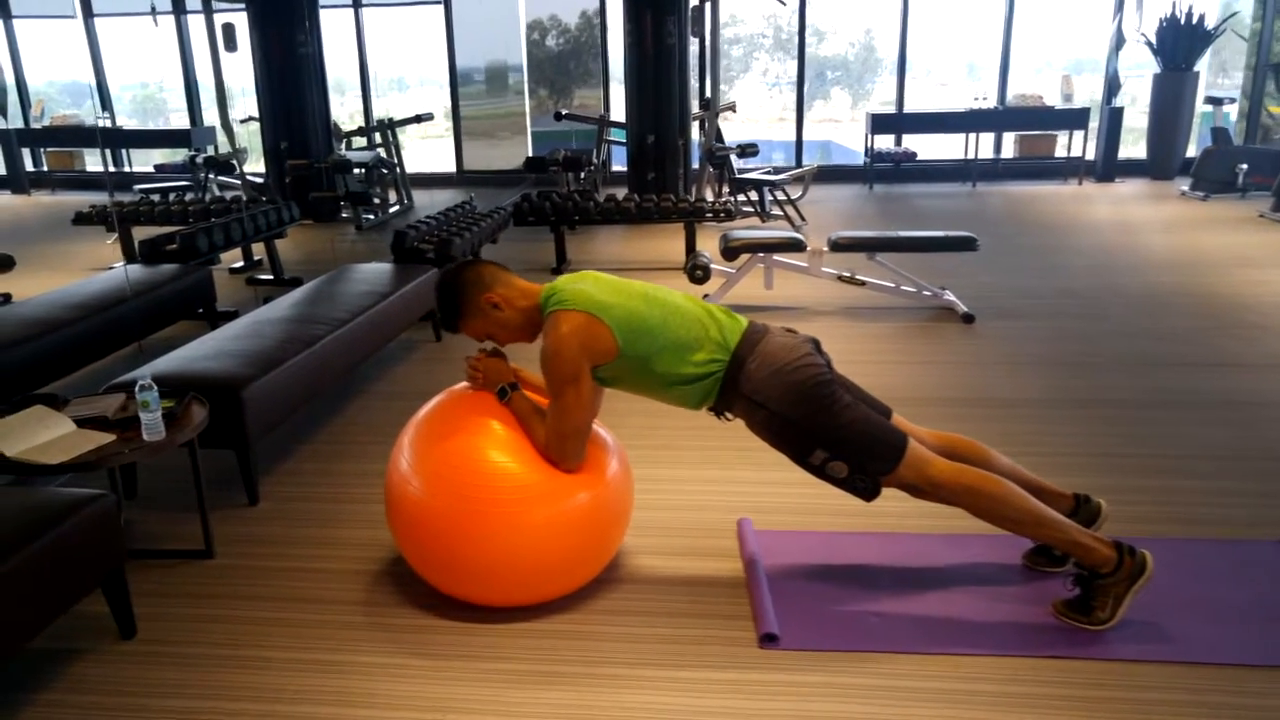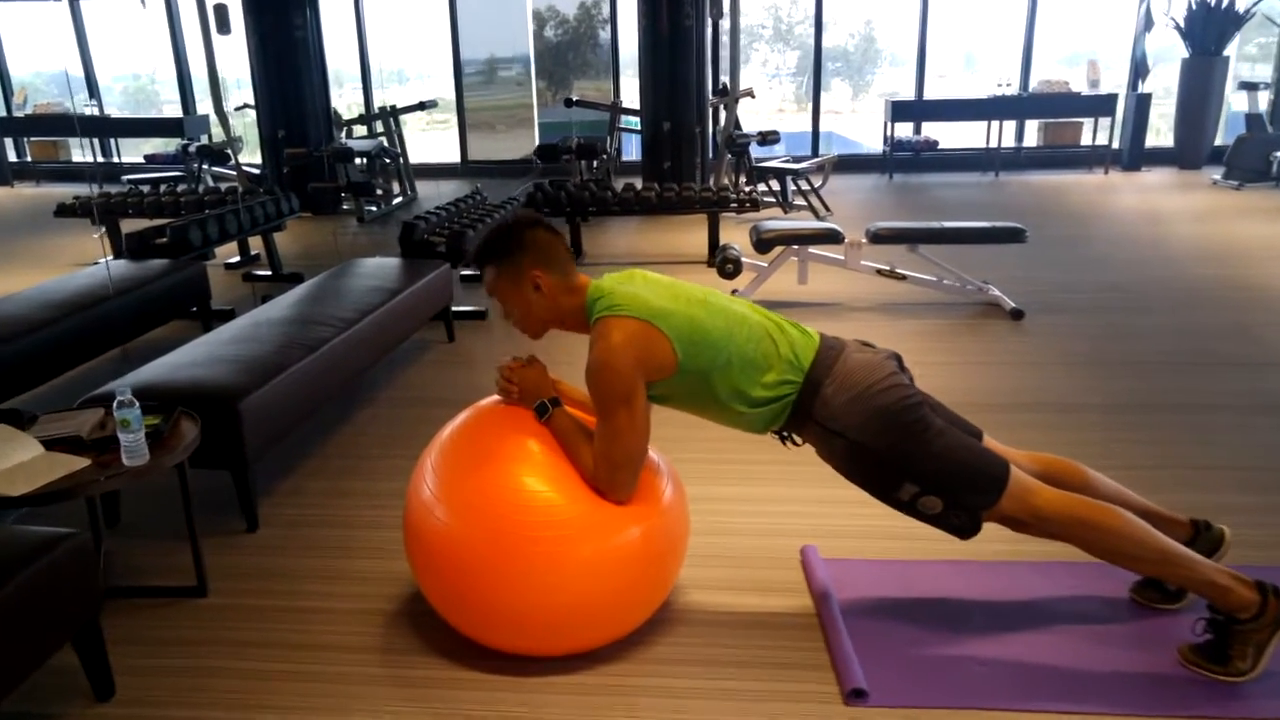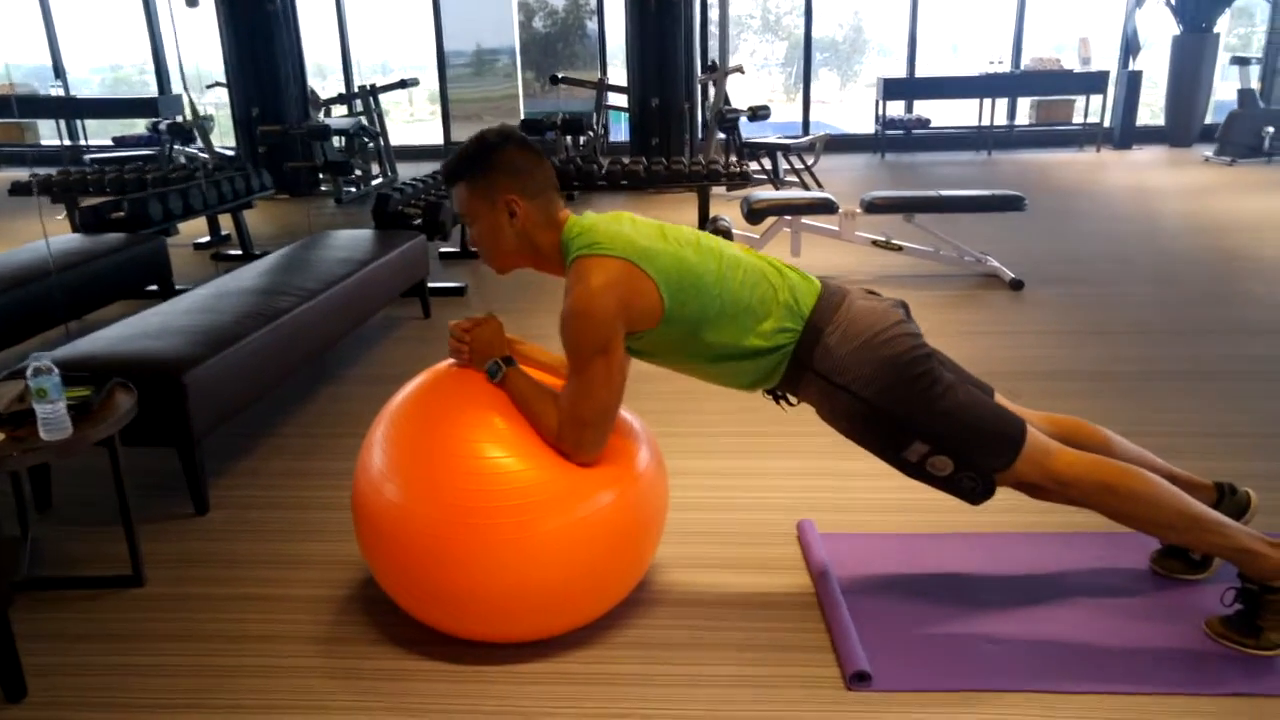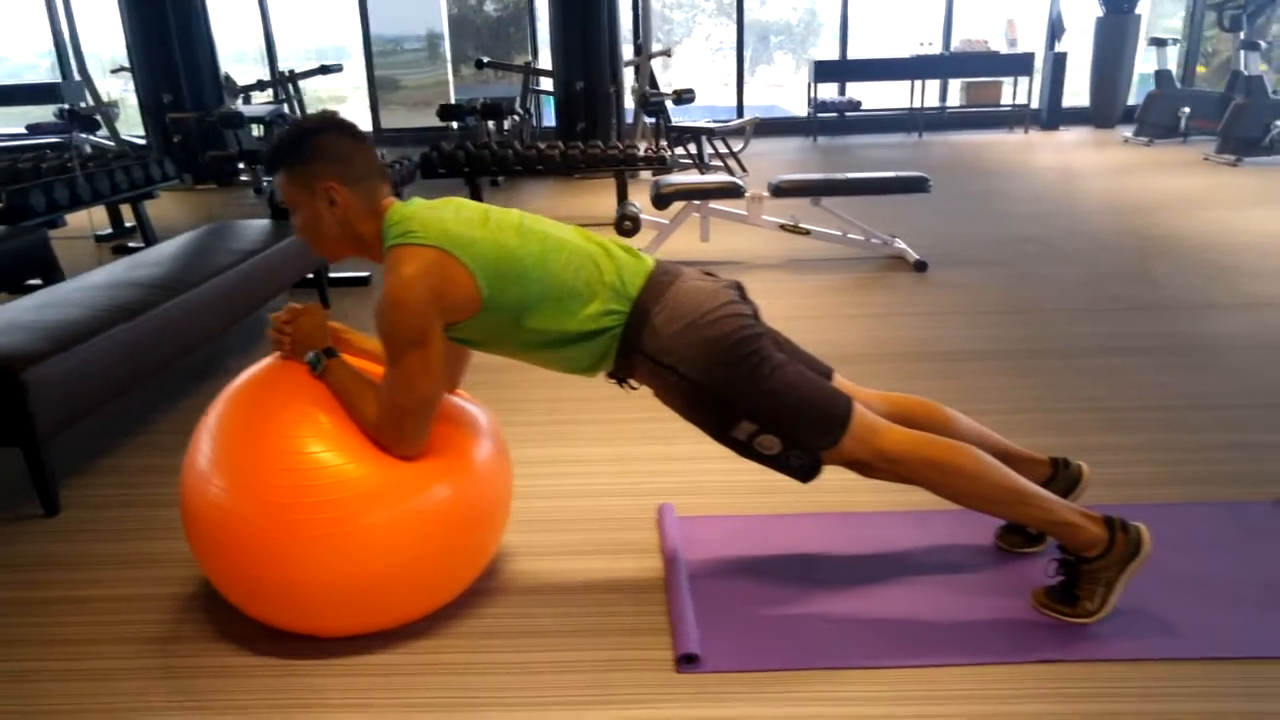
dt=0.7s
person 1, frame 1
left shoulder: (563, 333)
right shoulder: (572, 286)
left elbow: (567, 453)
right elbow: (585, 398)
left wrist: (506, 389)
right wrist: (514, 381)
left hip: (768, 386)
right hip: (772, 353)
left knee: (927, 475)
right knee: (919, 444)
left ankle: (1110, 560)
right ankle: (1069, 507)
person 1, frame 2
left shoulder: (613, 345)
right shoulder: (622, 286)
left elbow: (617, 481)
right elbow: (634, 410)
left wrist: (544, 405)
right wrist: (555, 391)
left hip: (845, 411)
right hip: (843, 369)
left knee: (1029, 504)
right knee: (1016, 469)
right ankle: (1185, 532)
person 1, frame 3
left shoulder: (593, 289)
right shoulder: (600, 231)
left elbow: (583, 441)
right elbow: (602, 378)
left wrist: (500, 365)
right wrist: (514, 351)
left hip: (845, 359)
right hip: (843, 323)
left knee: (1044, 468)
right knee: (1027, 433)
right ankle: (1206, 496)
person 1, frame 4
left shoulder: (409, 278)
right shoulder: (429, 217)
left elbow: (406, 435)
right elbow: (440, 371)
left wrist: (321, 358)
right wrist: (338, 341)
left hip: (677, 340)
right hip: (679, 301)
left knee: (875, 445)
right knee: (865, 410)
left ankle: (1095, 537)
right ankle: (1043, 472)
